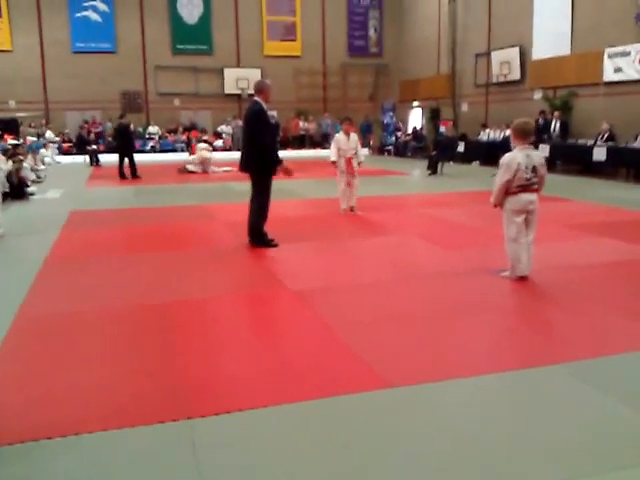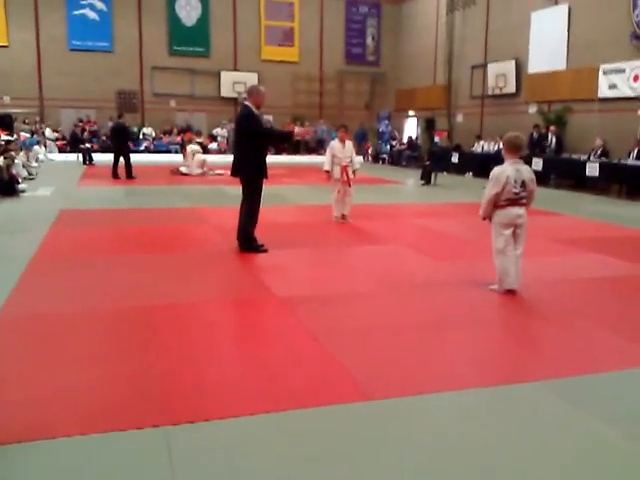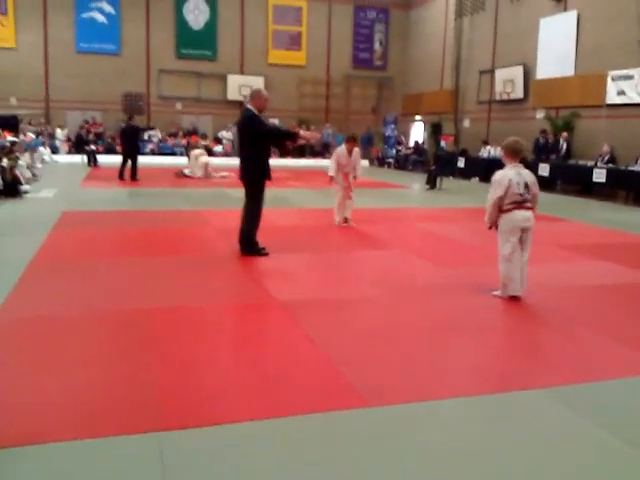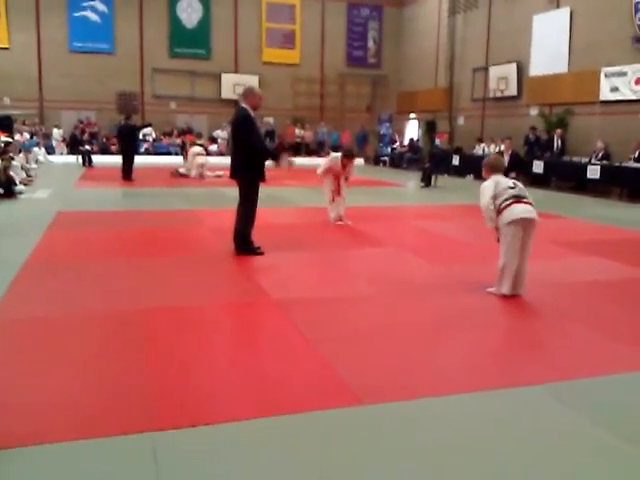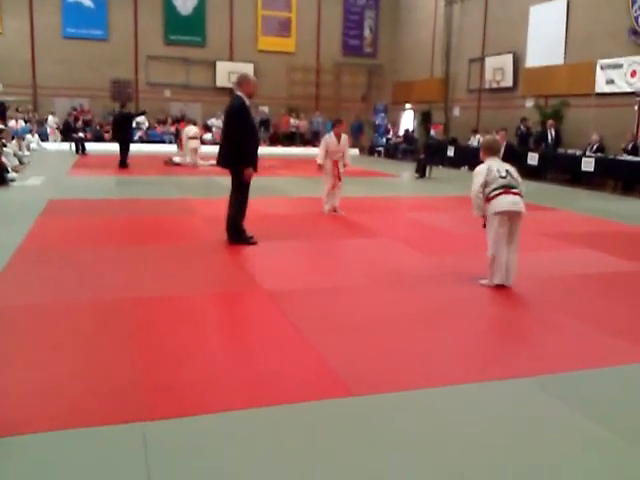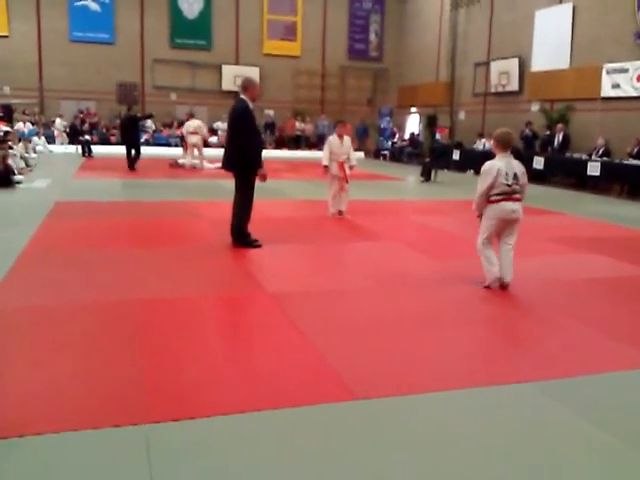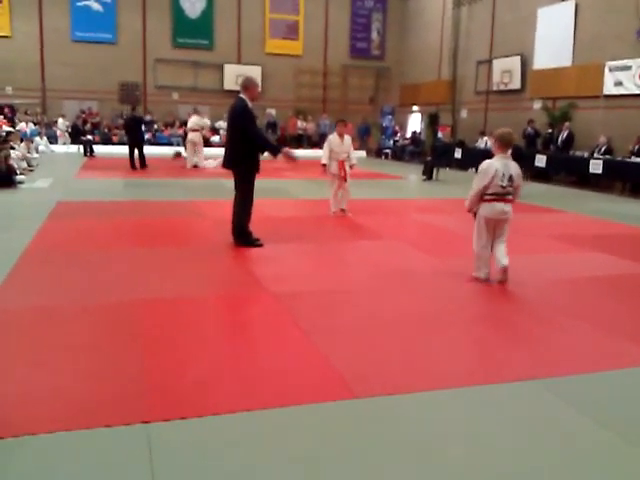
dt=0.3s
person 1, frame 1
left shoulder: (254, 108)
right shoulder: (259, 111)
right elbow: (265, 141)
right wrist: (279, 163)
left hip: (255, 161)
right hip: (261, 163)
left knee: (258, 197)
right knee: (261, 198)
left ankle: (255, 234)
right ankle: (258, 236)
person 1, frame 2
left shoulder: (247, 113)
right shoulder: (248, 115)
left elbow: (262, 134)
right elbow: (266, 132)
left wrist: (289, 134)
right wrist: (292, 134)
left hip: (249, 165)
right hip: (251, 166)
left knee: (249, 202)
right knee: (251, 203)
left ankle: (245, 239)
right ankle: (246, 242)
person 1, frame 3
left shoulder: (250, 116)
right shoulder: (250, 117)
left elbow: (268, 134)
right elbow: (271, 130)
left wrist: (295, 136)
right wrist: (298, 135)
left hip: (253, 168)
right hip: (254, 169)
left knee: (252, 205)
right knee: (253, 205)
left ankle: (247, 242)
right ankle: (248, 245)
person 1, frame 4
left shoulder: (243, 115)
right shoulder: (244, 116)
left elbow: (254, 142)
right elbow: (255, 143)
left wrist: (274, 156)
right wrist: (277, 157)
left hip: (245, 168)
right hip: (248, 170)
left knee: (246, 205)
right knee: (248, 205)
left ankle: (242, 242)
right ankle: (243, 244)
person 1, frame 5
left shoulder: (237, 103)
right shoulder: (240, 105)
right elbow: (242, 138)
left wrist: (247, 163)
right wrist: (247, 165)
left hip: (238, 158)
right hip: (240, 160)
left knee: (238, 194)
right knee: (240, 195)
left ankle: (234, 231)
right ankle: (236, 234)
person 1, frame 6
left shoulder: (240, 106)
right shoulder: (243, 109)
right elbow: (248, 141)
left wrist: (255, 164)
right wrist: (258, 166)
left hip: (241, 161)
right hip: (244, 163)
left knee: (242, 197)
right knee: (244, 198)
left ankle: (239, 234)
right ankle: (240, 236)
person 1, frame 7
left shoulder: (239, 105)
right shoulder: (243, 108)
right elbow: (255, 135)
left wrist: (274, 149)
right wrist: (279, 150)
left hip: (239, 158)
right hip: (243, 161)
left knee: (242, 196)
right knee: (245, 197)
left ankle: (240, 233)
right ankle: (242, 236)
person 2, frame 1
left shoulder: (510, 158)
right shoulder: (538, 156)
left elbow: (501, 182)
right elbow: (541, 180)
left wrist: (496, 200)
left hip: (514, 201)
right hip: (531, 200)
left knee: (515, 236)
right knee: (528, 235)
left ankle: (517, 270)
right ankle: (524, 269)
person 2, frame 2
left shoulder: (500, 171)
right shoulder: (528, 171)
left elbow: (490, 195)
right elbow: (531, 195)
left wrist: (484, 212)
left hip: (502, 214)
right hip: (520, 214)
left knee: (503, 250)
right knee: (516, 249)
left ankle: (505, 284)
right ankle: (513, 283)
person 2, frame 3
left shoulder: (501, 175)
right shoulder: (529, 175)
left elbow: (493, 201)
right elbow: (534, 198)
left wrist: (491, 220)
left hip: (509, 218)
right hip: (527, 217)
left knee: (508, 256)
right knee: (522, 256)
left ankle: (509, 290)
right ankle: (517, 290)
person 2, frame 4
left shoulder: (488, 184)
right shoulder: (514, 181)
left elbow: (487, 205)
left wrist: (495, 226)
left hip: (511, 215)
right hip: (530, 213)
left knee: (508, 254)
right knee: (521, 255)
left ankle: (503, 289)
right ankle: (515, 288)
person 2, frame 5
left shoulder: (482, 168)
right shoulder: (509, 167)
left elbow: (477, 192)
right elbow: (519, 187)
left wrist: (482, 214)
left hip: (498, 205)
right hip: (517, 204)
left knee: (497, 243)
right knee: (511, 244)
left ankle: (495, 279)
right ankle: (506, 279)
person 2, frame 6
left shoulder: (491, 165)
right shoulder: (519, 166)
left elbow: (482, 191)
right elbow: (523, 189)
left wrist: (479, 209)
left hip: (496, 208)
right hip: (515, 209)
left knee: (484, 242)
right knee: (508, 244)
left ankle: (493, 275)
right ankle: (505, 279)
person 2, frame 7
left shoulder: (488, 165)
right shoulder: (515, 167)
left elbow: (477, 189)
right elbow: (516, 191)
left wrist: (470, 205)
left hip: (487, 208)
right hip: (505, 209)
left knee: (482, 242)
right knee: (500, 240)
left ankle: (482, 273)
right ankle: (503, 264)
